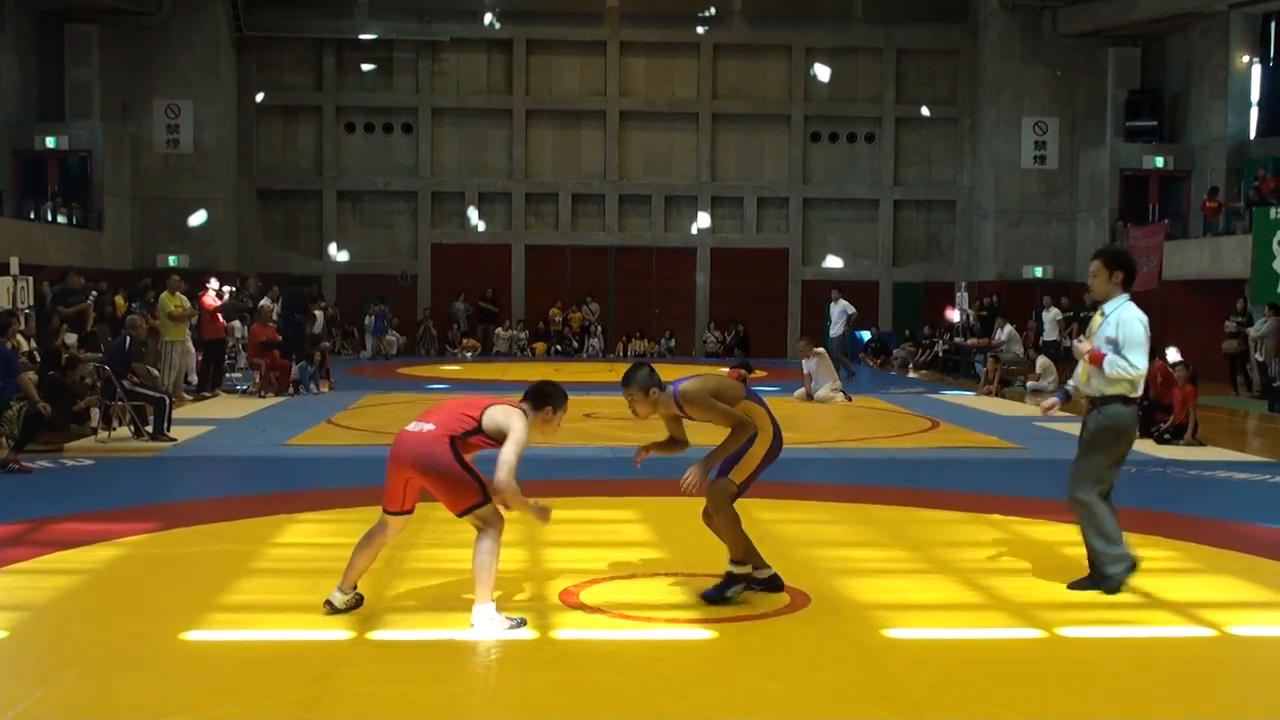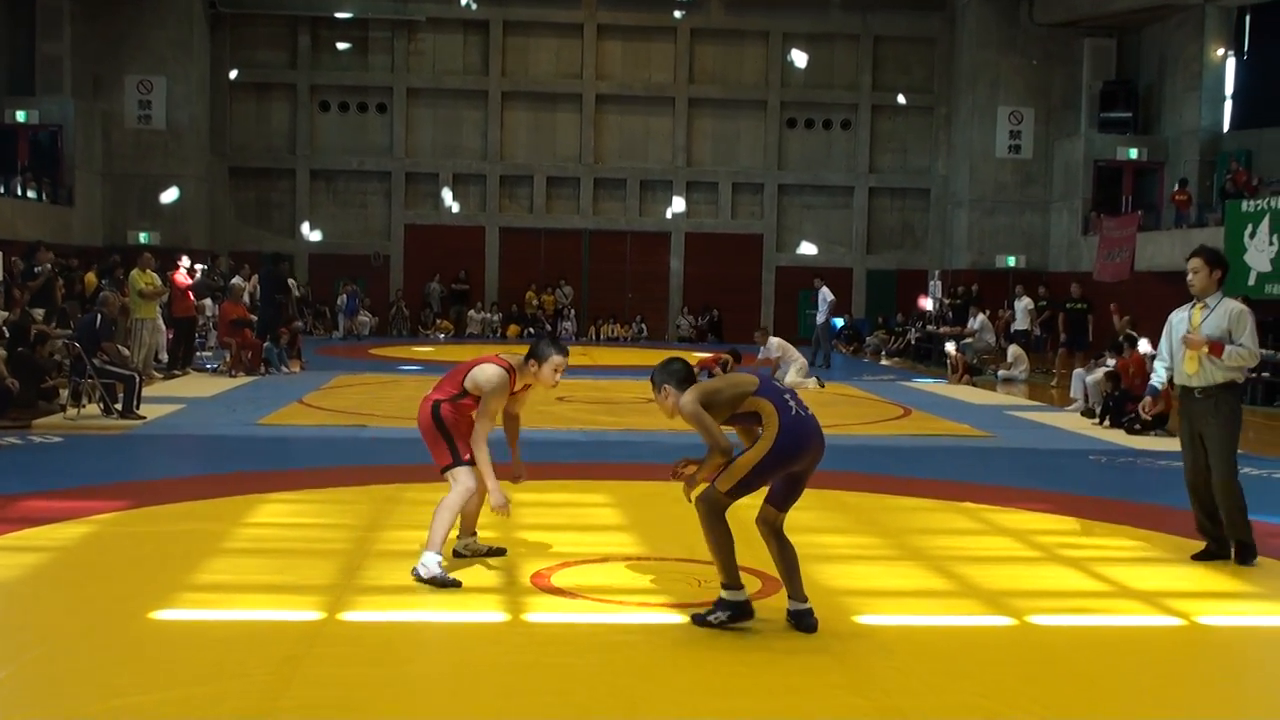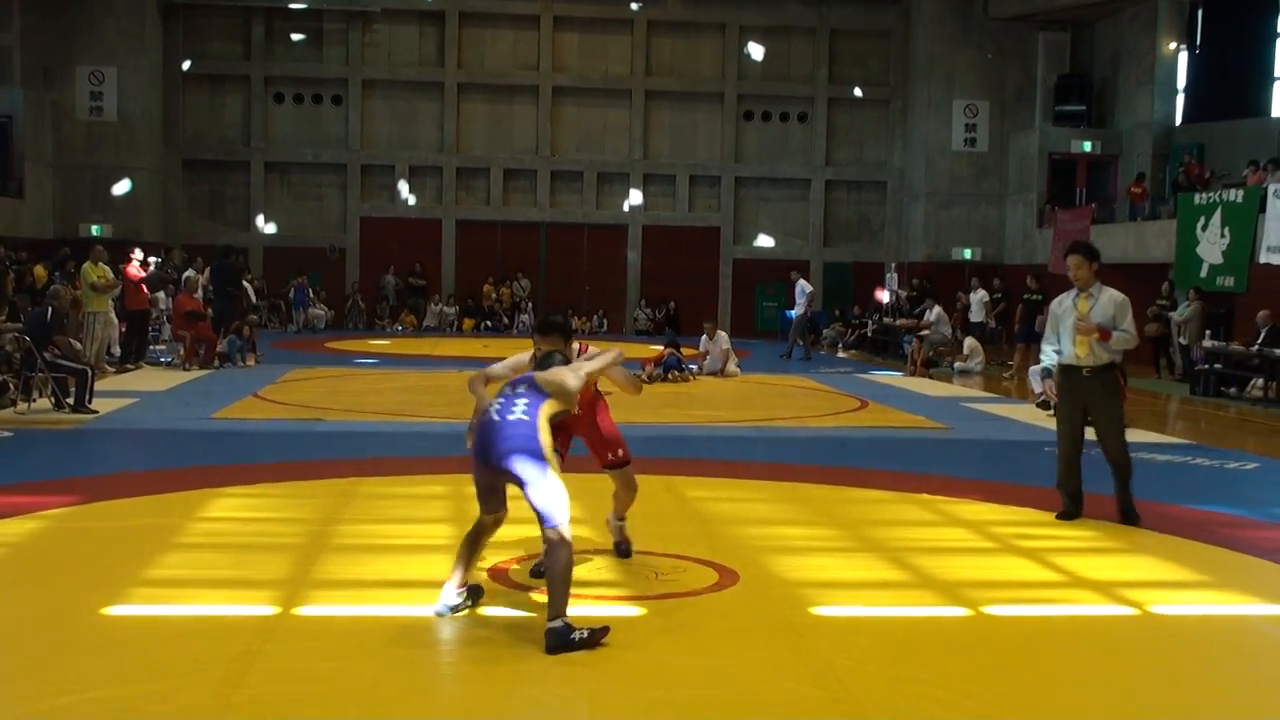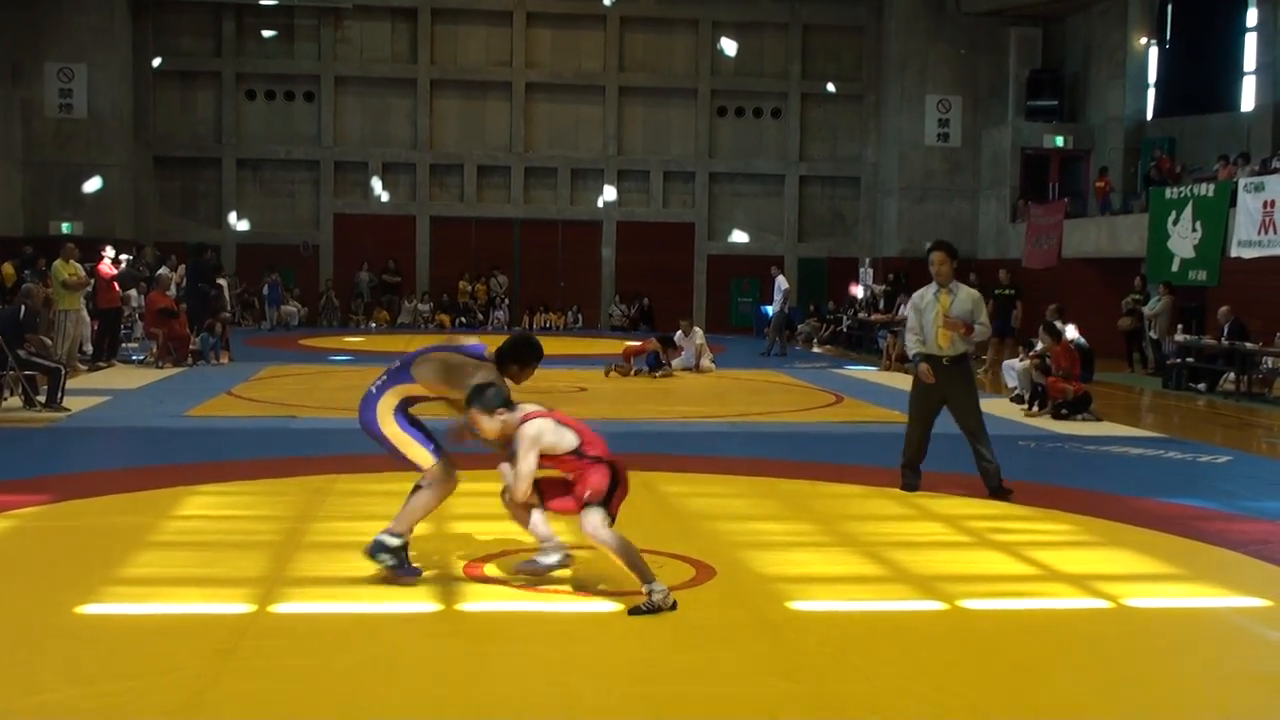
dt=1s
person 1, frame 1
left shoulder: (1130, 318)
right shoulder: (1100, 317)
left elbow: (1135, 369)
left wrist: (1095, 356)
right wrist: (1062, 395)
left hip: (1115, 413)
right hip: (1097, 411)
left knee: (1083, 491)
right knee: (1095, 492)
left ankle: (1114, 561)
right ankle: (1105, 568)
person 1, frame 2
left shoulder: (1236, 312)
right shoulder: (1178, 316)
left elbow: (1251, 356)
right elbow: (1164, 359)
left wrist: (1209, 346)
right wrist: (1152, 392)
left hip: (1221, 399)
right hip: (1188, 400)
left knee: (1223, 473)
right knee: (1196, 476)
left ankle: (1241, 541)
right ankle: (1216, 541)
person 1, frame 3
left shoulder: (1115, 300)
right shoulder: (1059, 304)
left elbow: (1131, 338)
right elbow: (1051, 344)
left wrist: (1098, 333)
right wrist: (1048, 375)
left hip: (1103, 377)
right hip: (1070, 378)
left knee: (1114, 442)
right knee: (1068, 445)
left ankle: (1125, 501)
right ankle: (1070, 501)
person 1, frame 4
left shoulder: (971, 297)
right shoulder: (919, 298)
left elbow: (985, 330)
right elbow: (912, 334)
left wrist: (964, 328)
right wrist: (919, 361)
left hip: (959, 366)
right hip: (931, 367)
left knee: (974, 425)
right knee: (918, 425)
left ankle: (994, 482)
right ankle: (910, 476)
person 2, frame 1
left shoulder: (688, 398)
right shoulder: (667, 406)
left elbow: (745, 425)
right elbow: (679, 442)
left wrist: (706, 463)
right wrist: (652, 447)
left hip: (761, 432)
right hip: (751, 433)
left knee: (716, 493)
right knee: (714, 515)
left ankle: (739, 570)
right ankle: (764, 575)
person 2, frame 2
left shoulder: (688, 401)
right shoulder: (721, 397)
left elbow: (722, 449)
right elbow: (756, 448)
left wrist: (699, 477)
right wrist: (706, 467)
left hip: (785, 434)
right hip: (812, 436)
left knee: (708, 503)
right knee: (769, 523)
left ankle: (734, 599)
right ankle: (800, 609)
person 2, frame 3
left shoulder: (517, 382)
right shoulder: (569, 378)
left elbow: (473, 432)
right elbow: (615, 354)
left hip: (487, 447)
right hip: (526, 448)
left knee: (489, 520)
right knee: (558, 539)
left ankle: (453, 594)
right ankle: (557, 628)
person 2, frame 4
left shoulder: (475, 347)
right shoulder: (491, 383)
left hip: (383, 401)
right hip: (382, 409)
left knee: (441, 471)
right knee: (444, 479)
left ankle: (396, 546)
right ankle: (388, 543)
person 3, frame 1
left shoulder: (495, 409)
right shoulder: (519, 422)
right elbow: (503, 483)
left wrist: (496, 494)
right wrist: (531, 510)
left hip: (403, 443)
right hip: (433, 448)
left knee: (389, 526)
right knee: (490, 525)
left ankle: (341, 594)
right ankle: (484, 613)
person 3, frame 2
left shoulder: (523, 373)
right shoulder: (500, 380)
left elbow: (512, 414)
right elbow: (477, 439)
left wrist: (516, 458)
right wrist: (495, 490)
left hip: (456, 412)
right hip: (439, 412)
left knee: (481, 477)
right knee: (466, 485)
left ankle: (466, 542)
right ankle: (428, 564)
person 3, frame 3
left shoulder: (590, 357)
right shoulder: (528, 362)
left elbow: (635, 389)
right elbow: (477, 379)
left wrist: (608, 367)
right wrist: (484, 401)
left hip: (590, 412)
left knee: (627, 483)
left ankle: (617, 523)
person 3, frame 4
left shoulder: (528, 431)
right shoulder: (517, 418)
left elbow: (521, 492)
left wrist: (507, 473)
left hip: (601, 473)
right hip: (582, 477)
left knee: (593, 528)
right knee: (511, 498)
left ankle: (658, 593)
right ankle: (552, 551)
